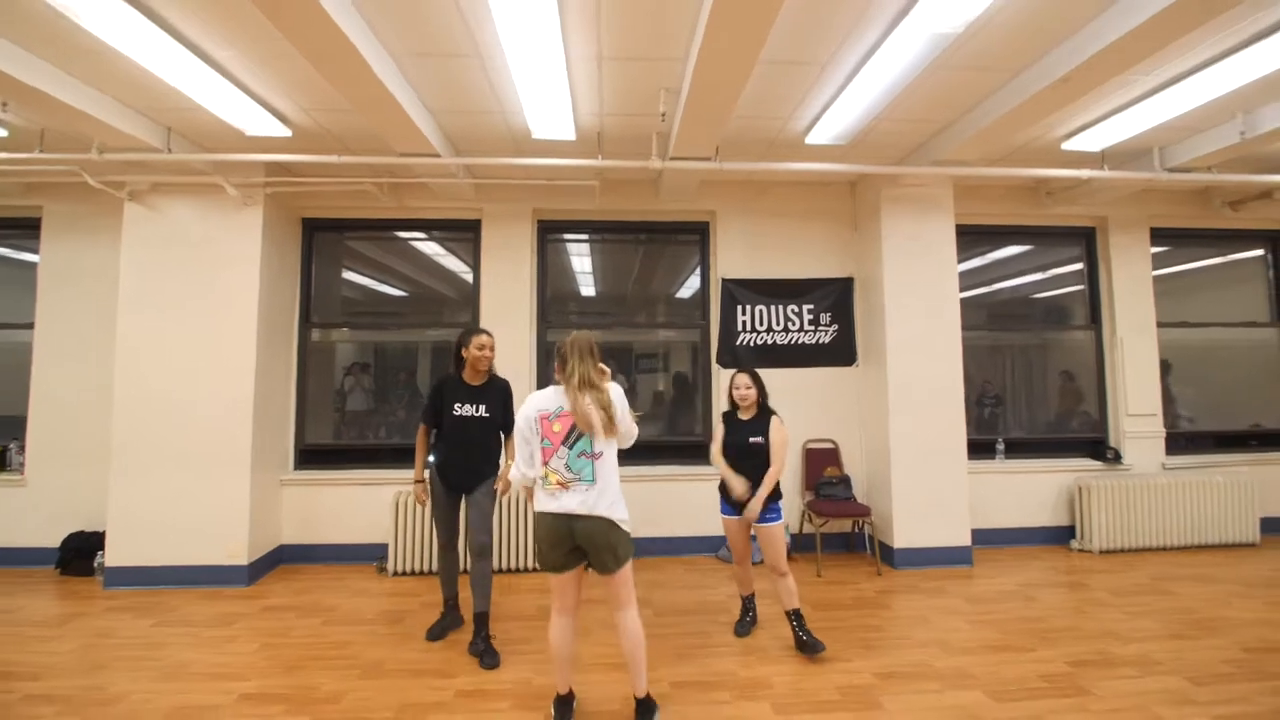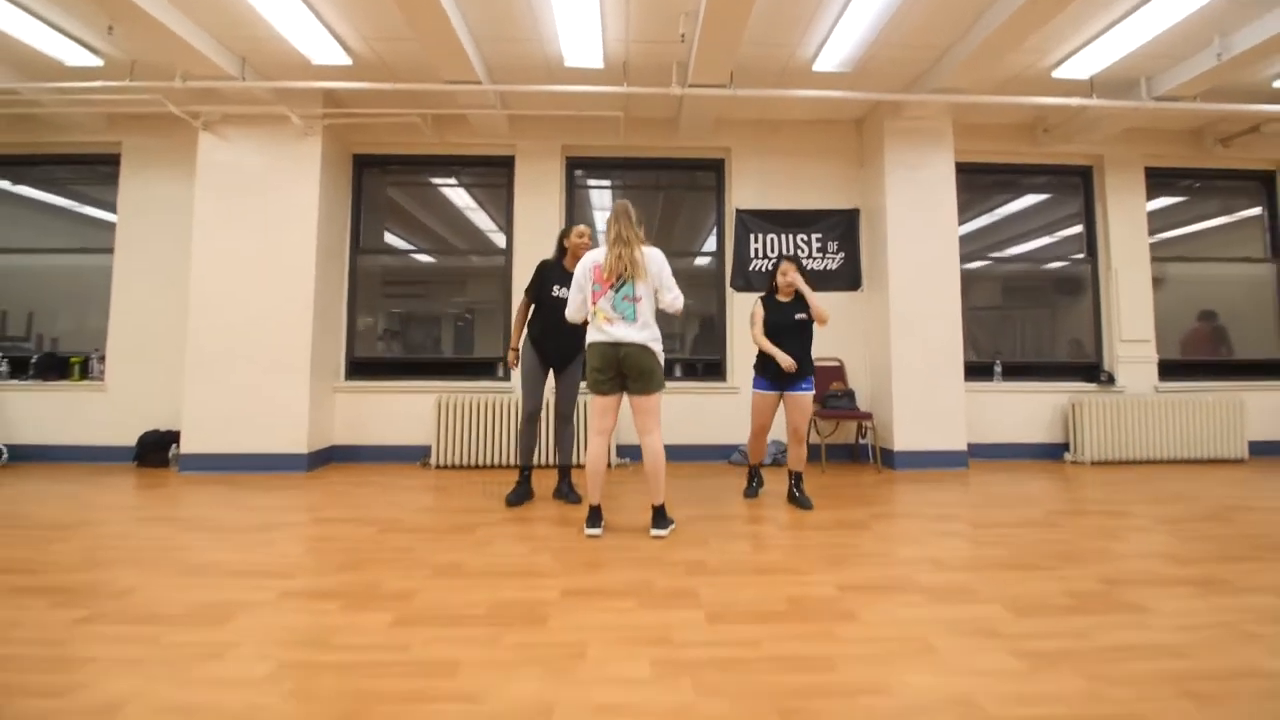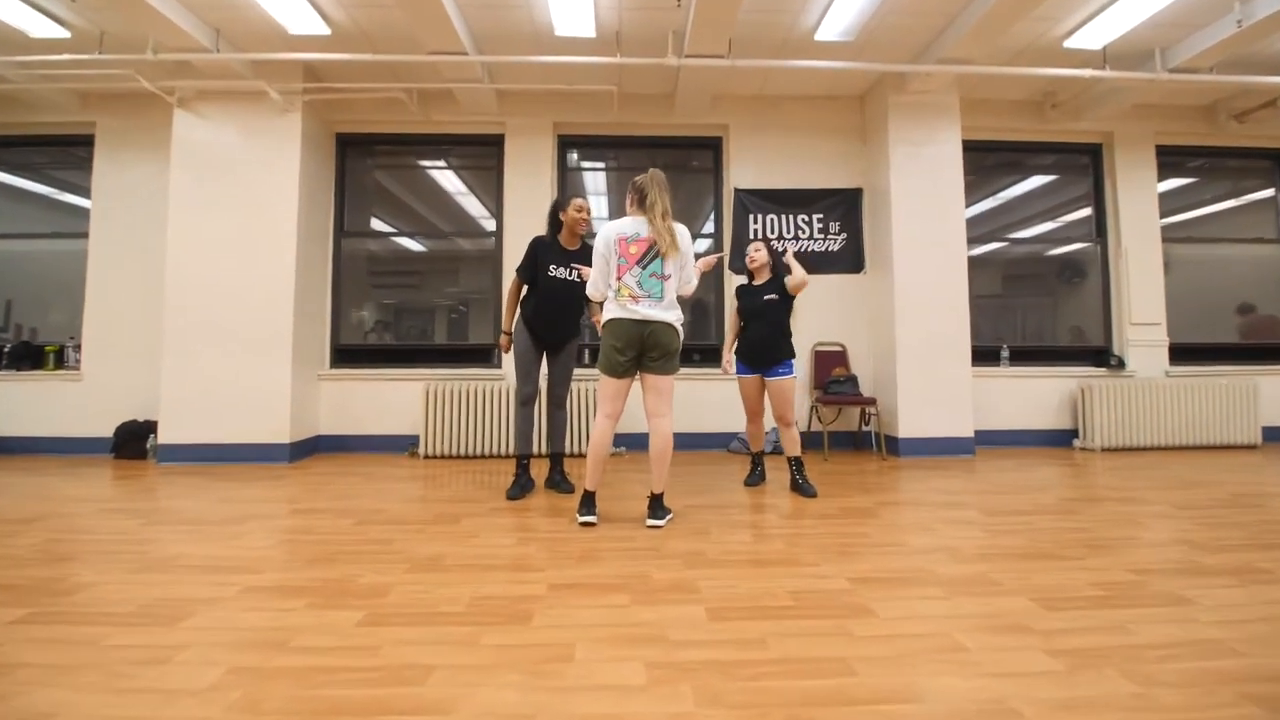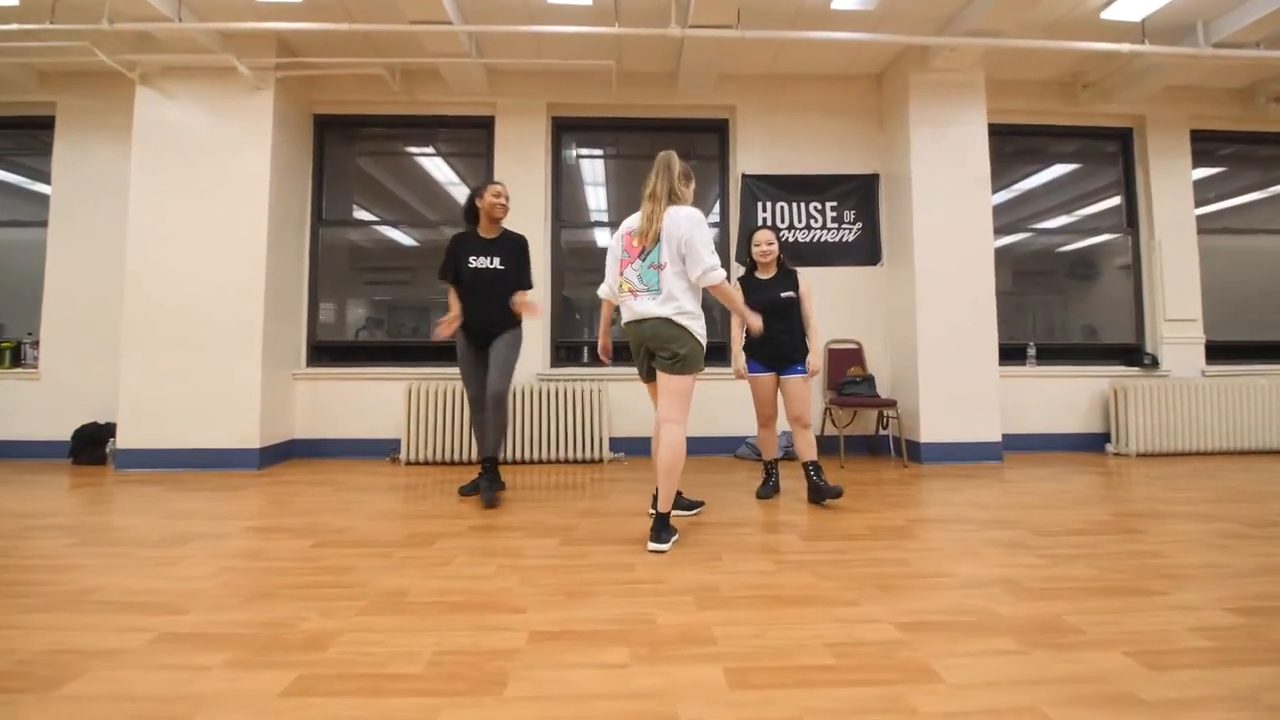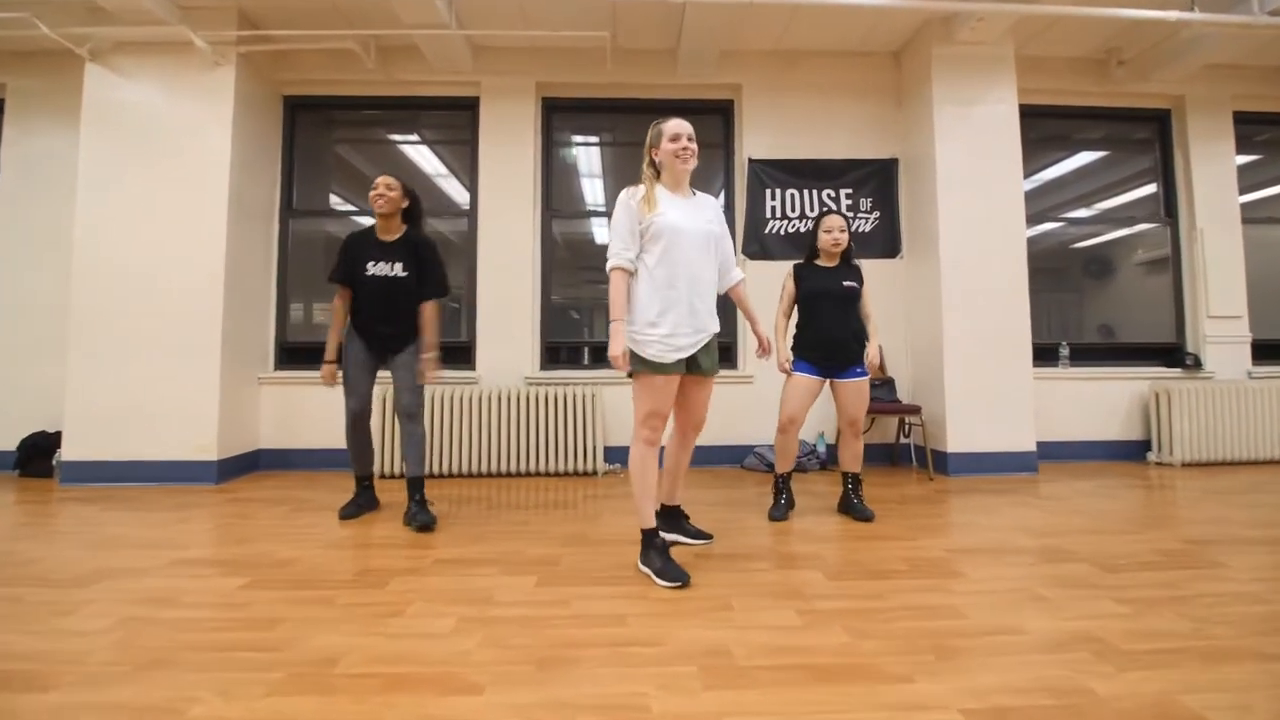
dt=1s
person 1, frame 1
left shoulder: (533, 404)
right shoulder: (611, 396)
left elbow: (524, 472)
right elbow: (627, 438)
left wrist: (543, 490)
left hip: (552, 518)
right hip: (602, 516)
left knee: (563, 610)
right knee: (625, 607)
person 1, frame 2
left shoulder: (589, 260)
right shoulder: (652, 256)
left elbow: (574, 313)
right elbow: (674, 304)
left hip: (602, 349)
right hip: (641, 349)
left knee: (600, 432)
right knee: (650, 432)
left ankle: (594, 515)
right ankle: (659, 515)
person 1, frame 3
left shoulder: (610, 231)
right shoulder: (678, 233)
left elbow: (596, 291)
right elbow: (685, 288)
left wrist: (590, 276)
right wrist: (701, 267)
left hip: (620, 327)
right hip: (662, 328)
left knee: (606, 415)
right knee: (660, 415)
left ankle: (588, 502)
right ankle: (657, 505)
person 1, frame 4
left shoulder: (629, 225)
right shoulder: (688, 217)
left elbow: (611, 288)
right elbow: (710, 277)
left wrist: (604, 334)
right wrist: (745, 314)
left hip: (638, 326)
right hip: (677, 326)
left knee: (665, 419)
right knee: (672, 423)
left ankle: (666, 497)
right ankle: (661, 524)
person 1, frame 5
left shoulder: (709, 206)
right shoulder: (636, 199)
left elbow: (728, 272)
right elbow: (620, 267)
left wrist: (755, 322)
right wrist: (616, 328)
left hip: (701, 332)
right hip: (653, 332)
left knee: (689, 429)
right knee: (649, 432)
person 2, frame 1
left shoulder: (500, 388)
right shoulder: (444, 386)
left elbow: (509, 433)
right elbow: (425, 431)
left wrist: (509, 468)
right wrist: (419, 476)
left hip: (484, 477)
right hip: (444, 476)
left knee: (481, 548)
right knee: (446, 544)
left ankle: (481, 636)
right ankle: (451, 610)
person 2, frame 2
right shoulder: (547, 269)
right elbow: (525, 306)
right wrist: (514, 346)
left hip: (571, 355)
right hip: (537, 349)
left knee: (565, 415)
right knee: (531, 411)
left ankle: (564, 482)
right ankle: (524, 480)
person 2, frame 3
left shoulder: (590, 255)
right shoulder: (540, 246)
left elbow: (594, 299)
right elbow: (517, 285)
left wrist: (600, 319)
right wrist: (506, 329)
left hip: (566, 337)
right hip: (529, 330)
left knee: (558, 400)
right knee: (526, 396)
left ankle: (556, 470)
right ankle: (522, 473)
person 2, frame 4
left shoulder: (516, 243)
right shoulder: (460, 242)
left elbow: (521, 290)
right elbow: (452, 288)
left wrist: (522, 304)
right wrist: (455, 312)
left hip: (505, 331)
right hip: (469, 333)
left knee: (497, 394)
right knee: (478, 403)
left ankle: (486, 471)
right ankle: (491, 473)
person 2, frame 5
left shoulder: (420, 244)
right shoulder: (355, 243)
left elbow: (429, 301)
right elbow: (342, 300)
left wrist: (430, 352)
right wrist: (330, 355)
left hip: (405, 340)
right hip: (362, 340)
left knee: (408, 409)
right knee: (356, 412)
left ankle: (417, 501)
right ankle: (365, 491)
person 3, frame 1
left shoulder: (772, 421)
right shoulder: (725, 421)
left elbow: (776, 465)
right elbow: (715, 455)
left wrist: (758, 500)
right wrist: (731, 478)
left hip: (765, 502)
right hip: (732, 500)
left knee: (779, 567)
right knee: (740, 559)
left ankle: (800, 631)
right ankle: (748, 610)
person 3, frame 2
left shoulder: (806, 303)
right shoulder: (763, 303)
left elbow: (823, 318)
right elbow: (757, 335)
left wrist: (804, 288)
right wrist: (779, 354)
left hip: (800, 377)
right hip: (767, 375)
left knee: (798, 434)
right knee: (758, 431)
left ankle: (796, 487)
right ankle: (754, 476)
person 3, frame 3
left shoulder: (782, 283)
right shoulder: (741, 291)
left elbow: (802, 280)
right elbow: (734, 326)
left wrist: (789, 259)
right wrist: (726, 352)
left hip: (779, 360)
right hip: (747, 361)
left knee: (785, 418)
right knee: (753, 416)
left ankle: (797, 474)
right ankle: (757, 466)
person 3, frame 4
left shoulder: (794, 278)
right shoulder: (743, 284)
left elbow: (808, 319)
right elbow: (737, 323)
left wrist: (814, 351)
right wrist: (738, 357)
left hip: (795, 358)
right hip: (760, 360)
left knee: (801, 420)
right knee: (766, 419)
left ankle: (815, 480)
right ankle: (770, 477)
person 3, frame 5
left shoulder: (854, 272)
right shoulder: (798, 272)
left elbow: (866, 315)
right elbow: (782, 314)
left wrist: (873, 343)
right wrist: (781, 348)
left hip: (851, 360)
right hip: (807, 359)
left knee: (853, 427)
right knee: (787, 422)
left ankle: (851, 495)
